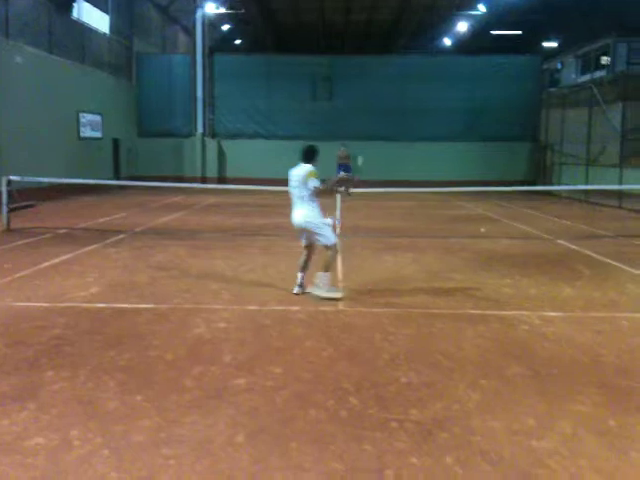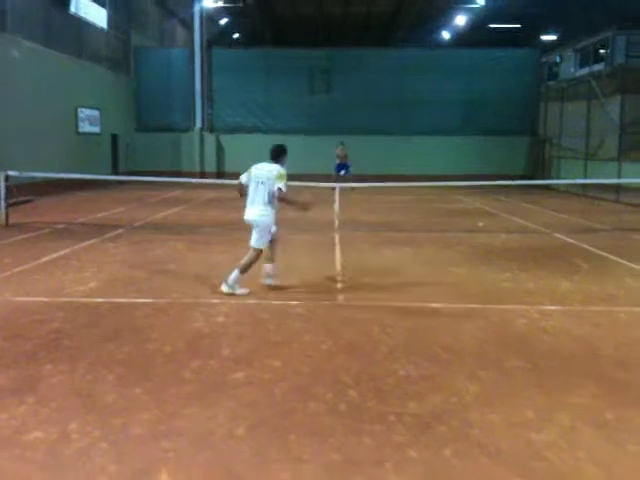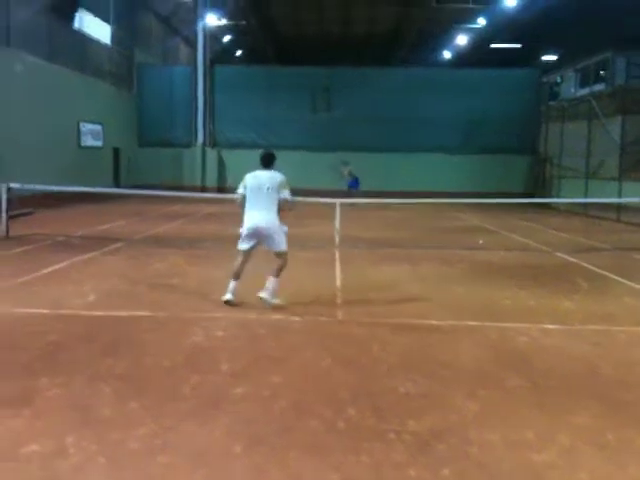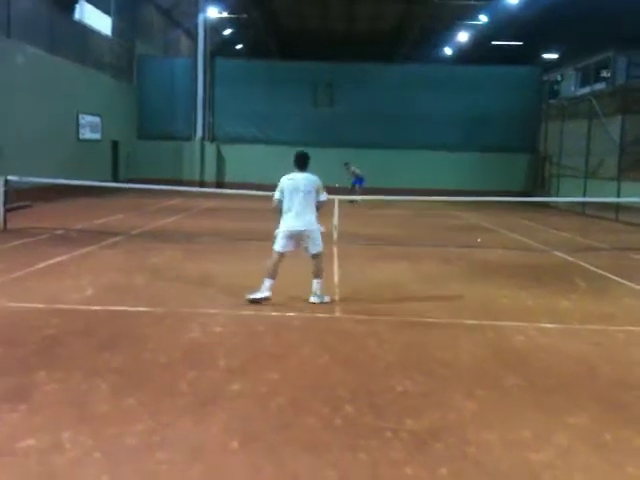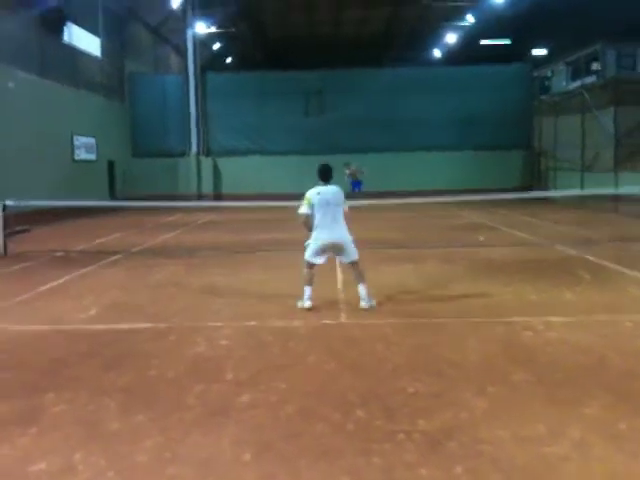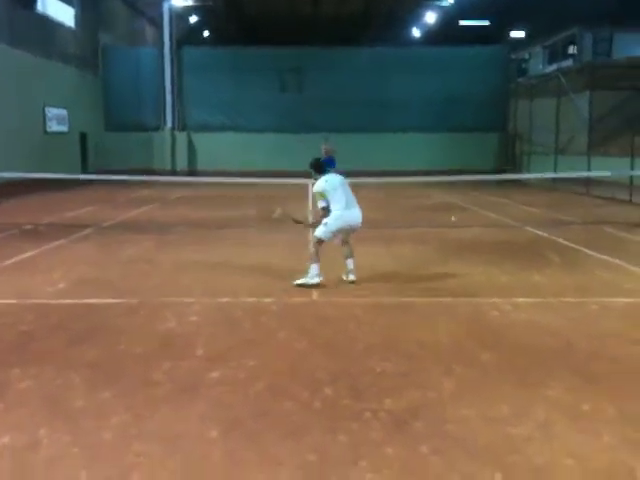
dt=0.4s
person 1, frame 1
left shoulder: (293, 172)
right shoulder: (309, 170)
right elbow: (318, 192)
left wrist: (330, 188)
right wrist: (336, 182)
left hip: (297, 217)
right hip: (311, 217)
left knee: (309, 249)
right knee: (332, 248)
left ankle: (300, 285)
right ankle: (322, 286)
person 1, frame 2
left shoulder: (255, 168)
right shoulder: (279, 171)
left elbow: (240, 187)
right elbow: (280, 196)
right wrist: (298, 204)
left hip: (250, 213)
right hip: (263, 216)
left knee: (272, 240)
right knee: (255, 252)
left ankle: (269, 276)
right ankle: (230, 283)
person 1, frame 3
left shoulder: (249, 177)
right shoulder: (279, 178)
left elbow: (241, 201)
right elbow: (284, 205)
left hip: (250, 222)
right hip: (270, 222)
left knee: (242, 257)
right knee: (282, 257)
left ankle: (230, 292)
right ankle: (268, 292)
person 1, frame 4
left shoulder: (284, 180)
right shoulder: (315, 180)
left elbow: (277, 204)
right elbow: (320, 204)
left hip: (288, 224)
right hip: (309, 224)
left knee: (277, 257)
right knee: (317, 257)
left ankle: (265, 290)
right ankle: (317, 294)
person 1, frame 5
left shoulder: (310, 194)
right shoulder: (339, 192)
left elbow: (305, 220)
right elbow: (343, 214)
left wrist: (310, 229)
left hip: (320, 236)
right hip: (341, 235)
left knee: (308, 266)
right knee: (355, 265)
left ankle: (307, 300)
right ankle: (365, 299)
person 1, frame 6
left shoulder: (318, 186)
right shoulder: (340, 178)
left elbow: (324, 212)
left wrist: (314, 223)
left hip: (340, 217)
right hip: (357, 216)
left knee: (315, 243)
right knee: (344, 240)
left ankle: (314, 276)
right ankle: (350, 273)
